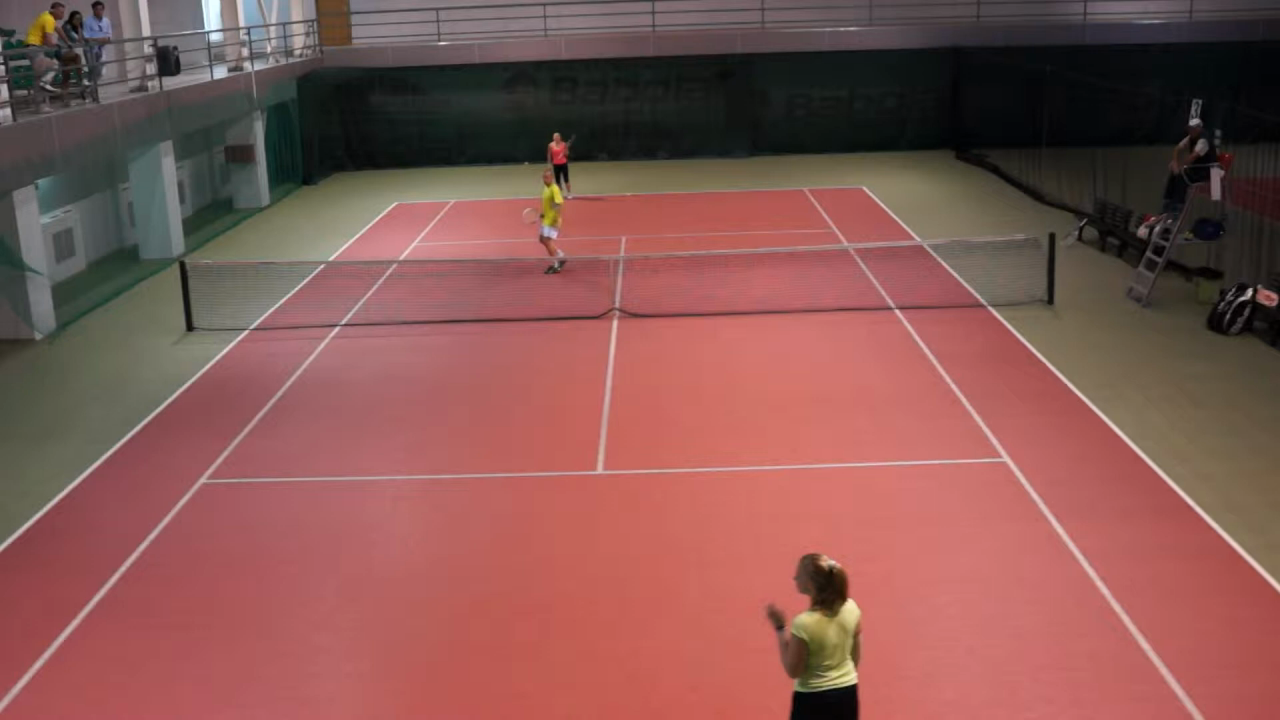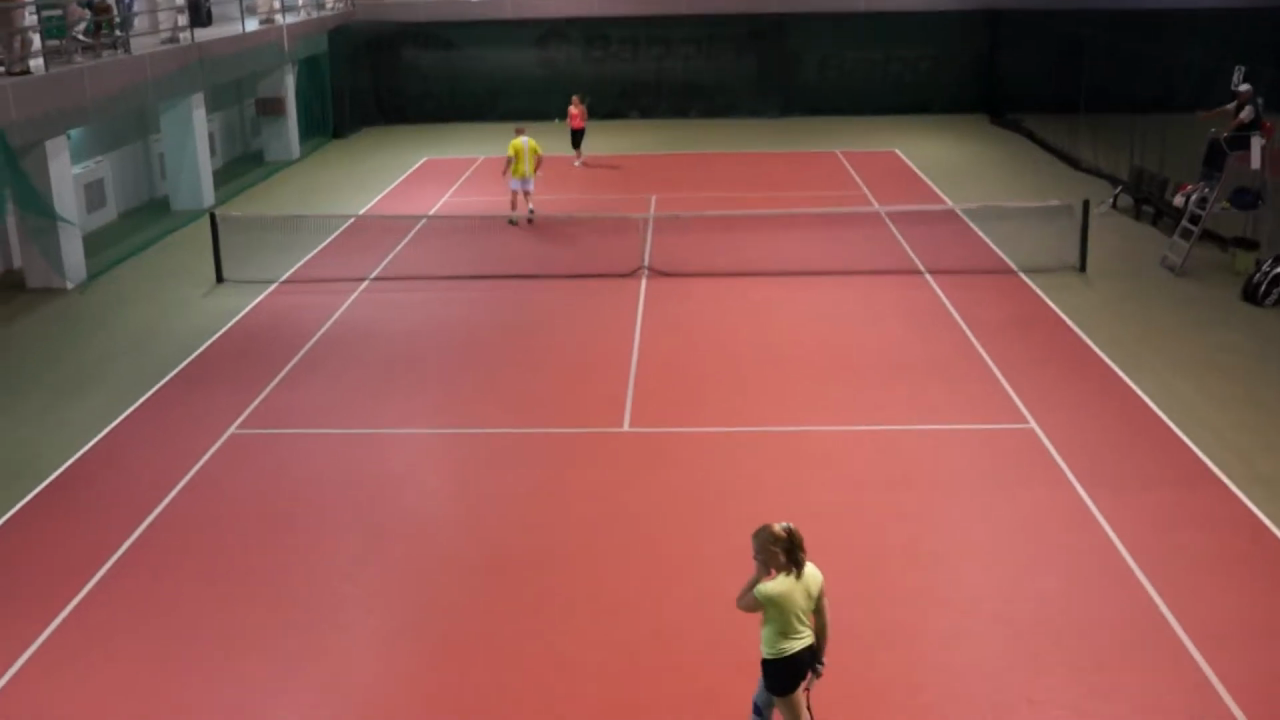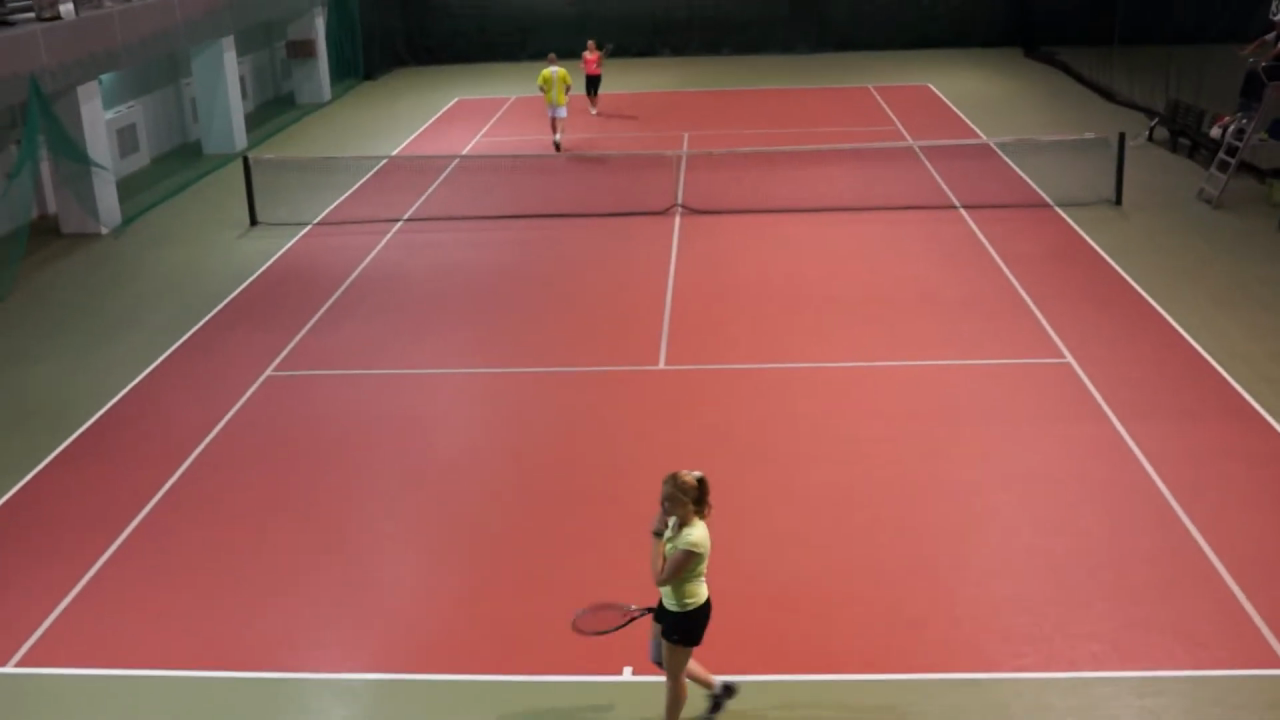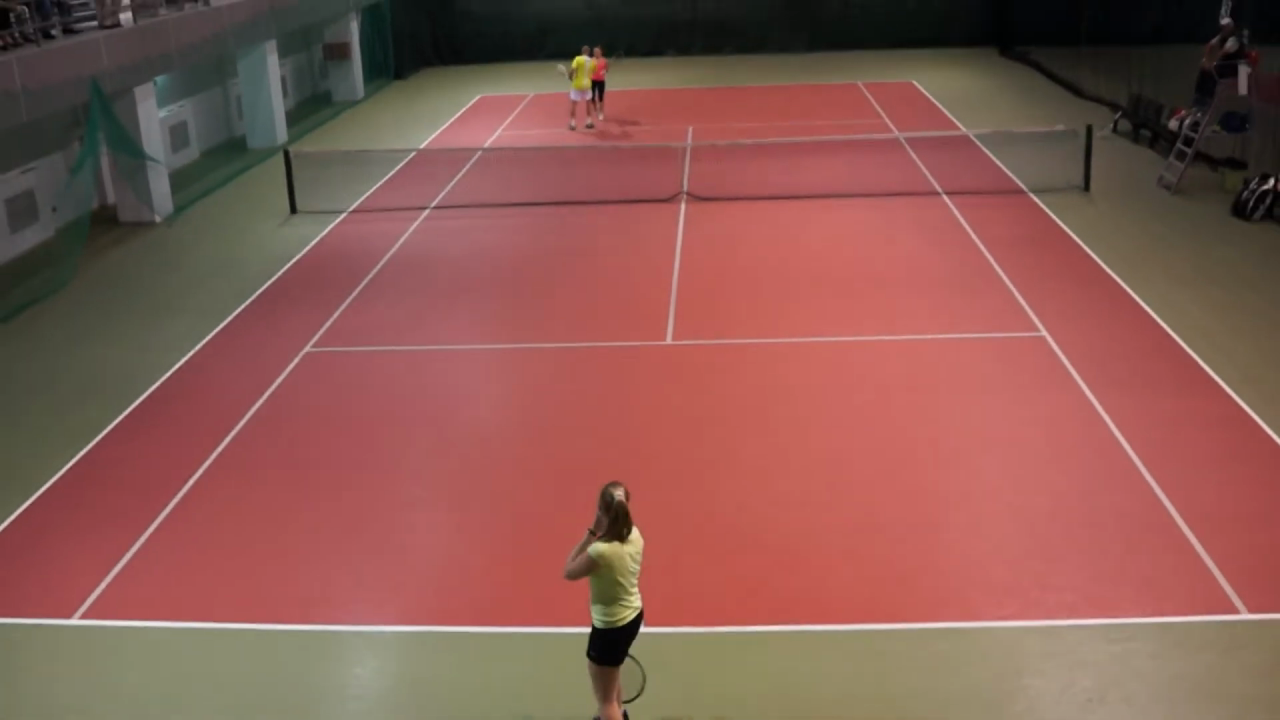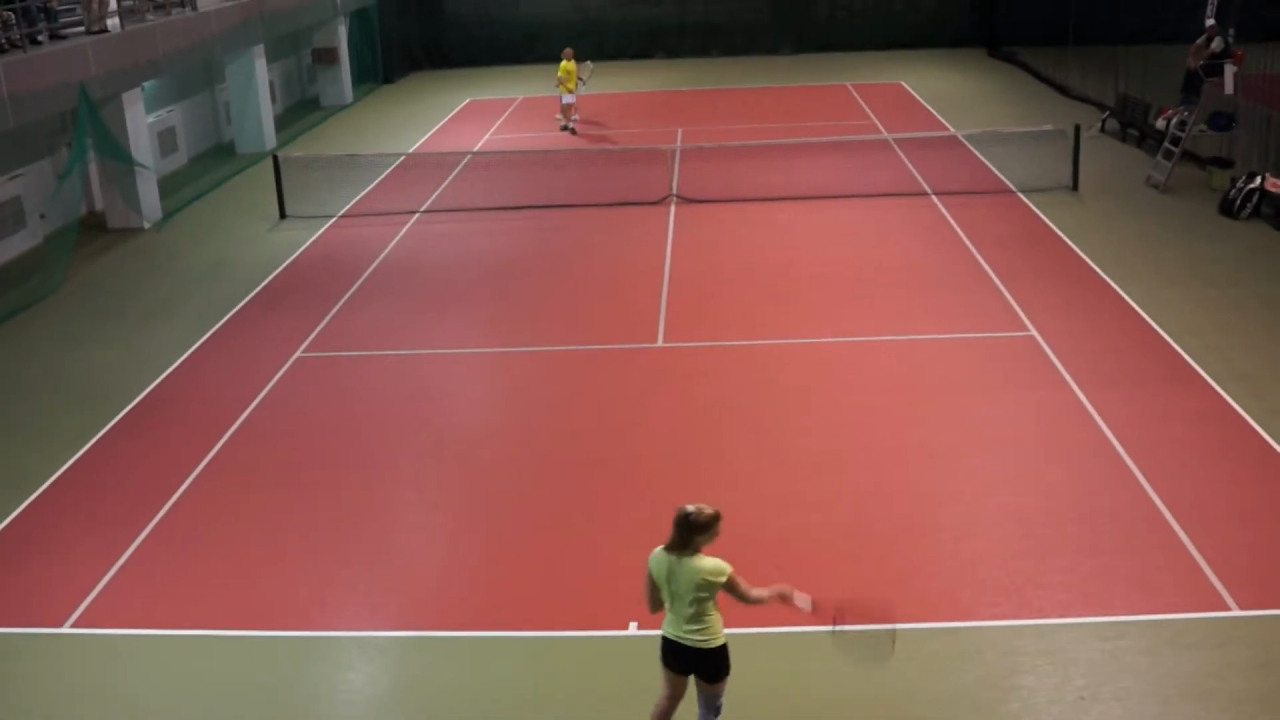
dt=1s
person 1, frame 1
left shoulder: (803, 624)
right shoulder: (851, 609)
left elbow: (793, 671)
right elbow: (856, 655)
left wrist: (779, 628)
left hip: (811, 699)
right hip: (846, 693)
person 1, frame 2
left shoulder: (769, 591)
right shoulder: (811, 572)
left elbow: (741, 603)
right elbow: (822, 620)
left wrist: (758, 575)
right wrist: (818, 657)
left hip: (782, 660)
right hip: (805, 652)
person 1, frame 3
left shoulder: (692, 538)
right shoulder: (677, 521)
left elbow: (661, 577)
left wrist: (657, 536)
left hip: (688, 611)
right hip: (672, 603)
left knee: (673, 674)
right knee: (660, 660)
right ankle: (718, 688)
person 1, frame 4
left shoulder: (598, 550)
right shoulder: (634, 534)
left elbow: (569, 572)
left wrist: (591, 532)
left hip: (610, 628)
right hip: (634, 617)
left knee: (605, 698)
right knee: (611, 673)
person 1, frame 5
left shoulder: (657, 557)
right shoulder: (714, 568)
left elbow: (653, 606)
right elbow: (750, 597)
right wrist: (778, 591)
left hip: (671, 642)
right hip: (707, 649)
left knee: (670, 697)
